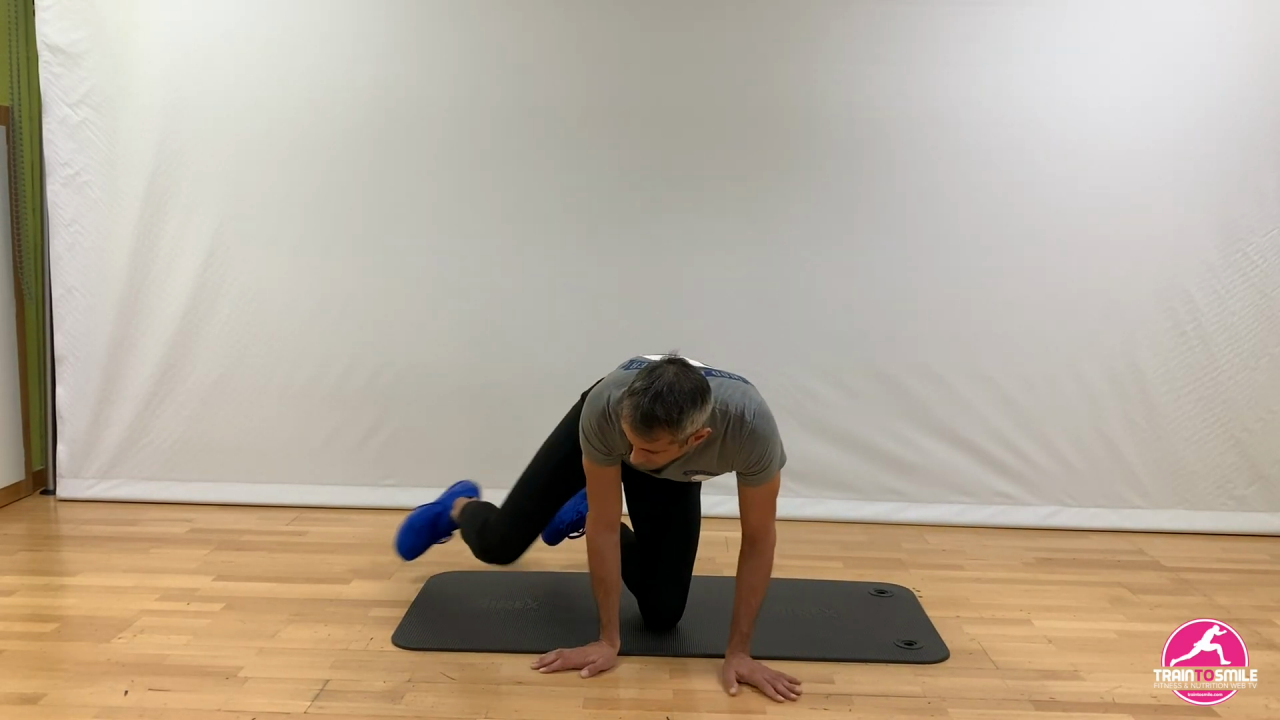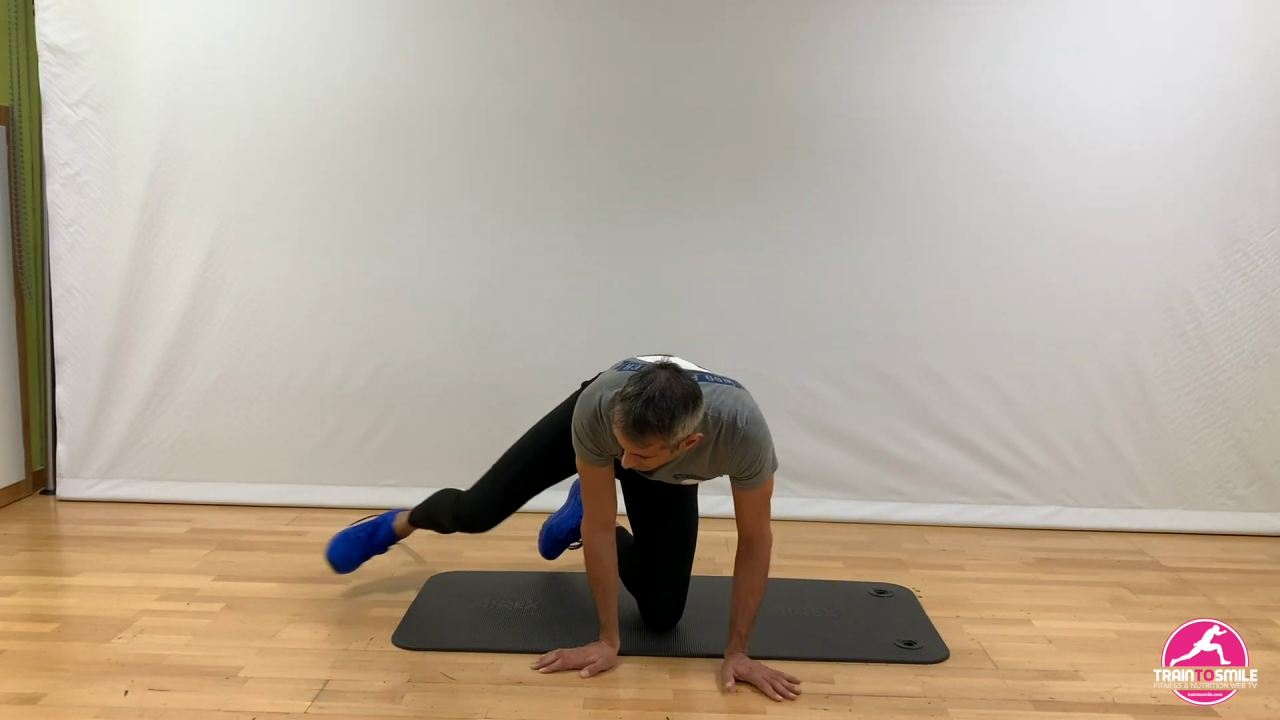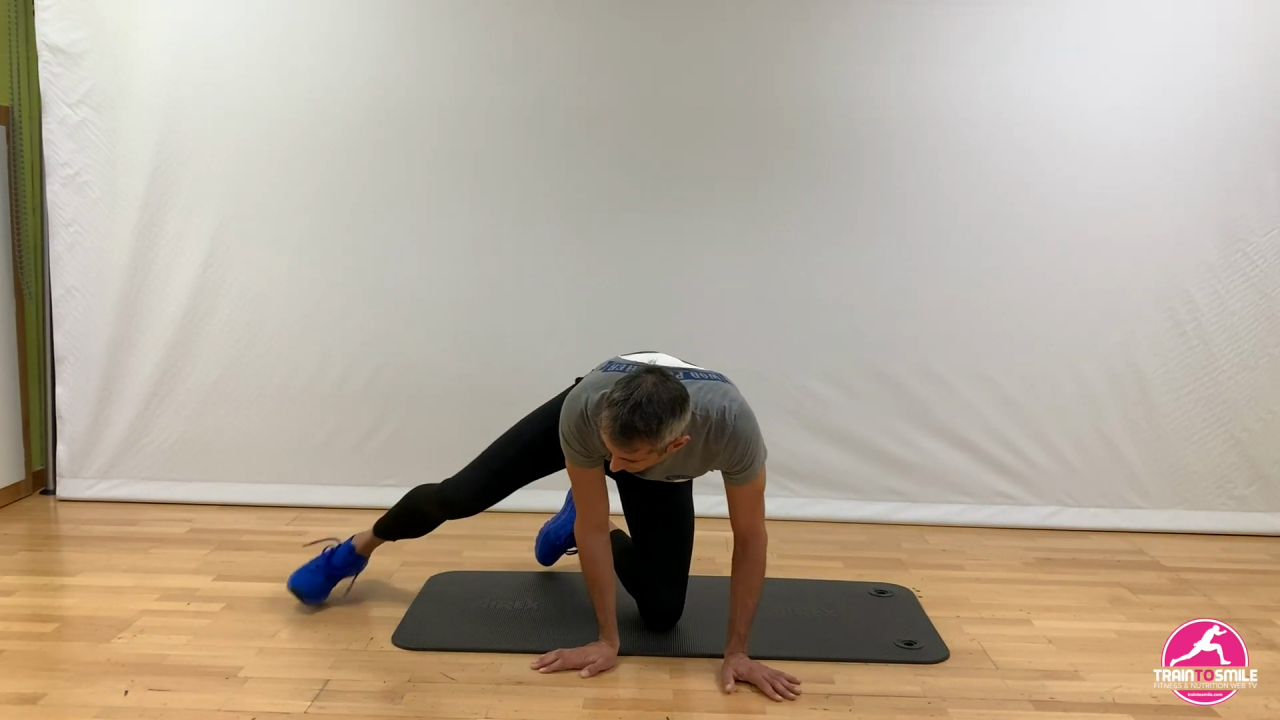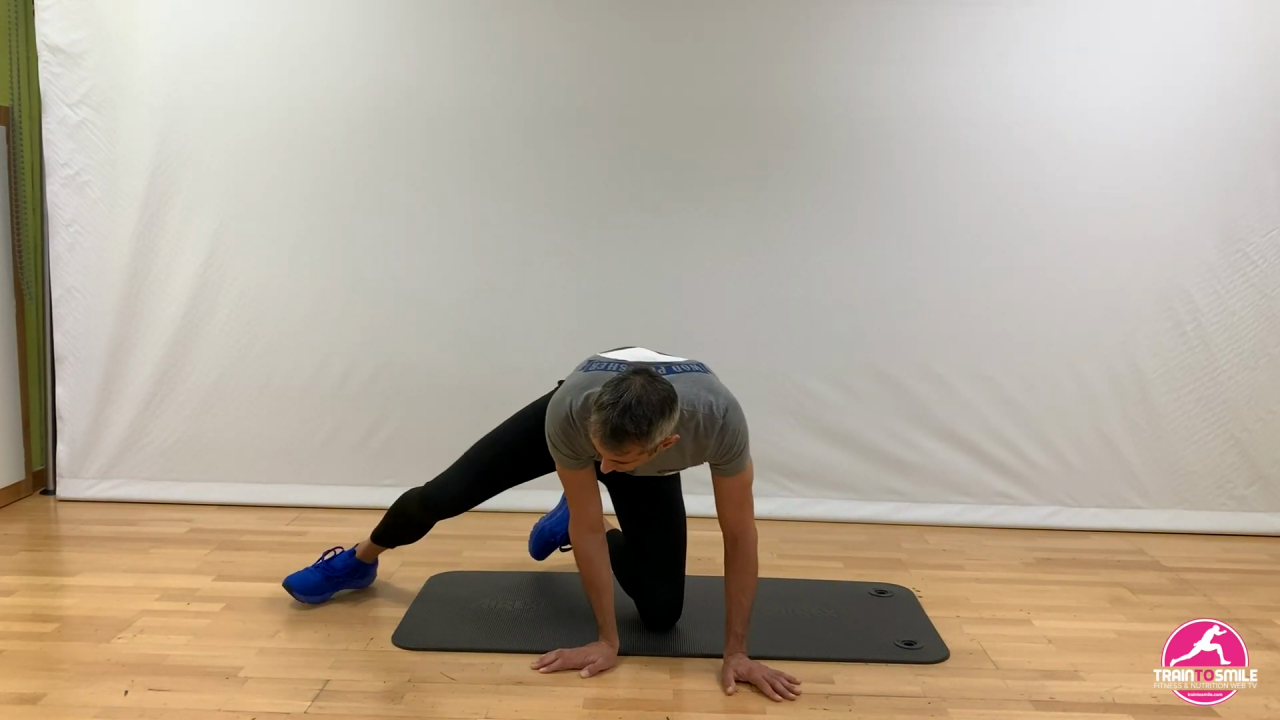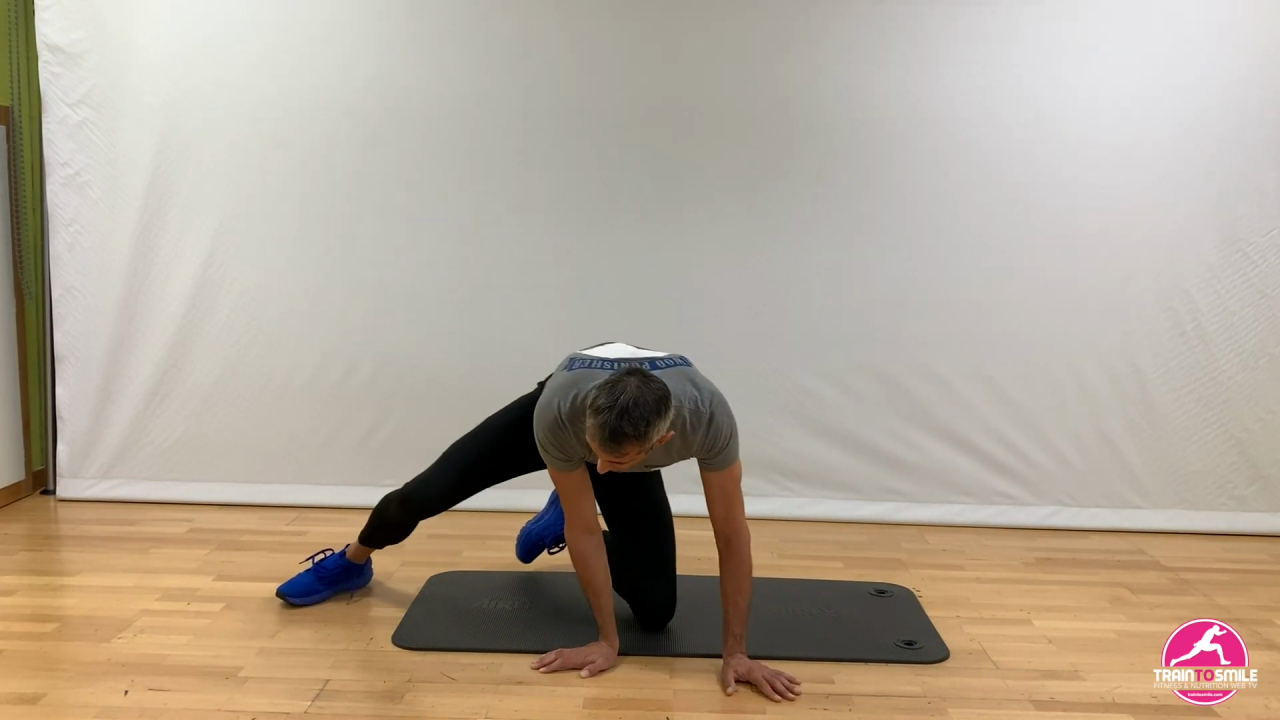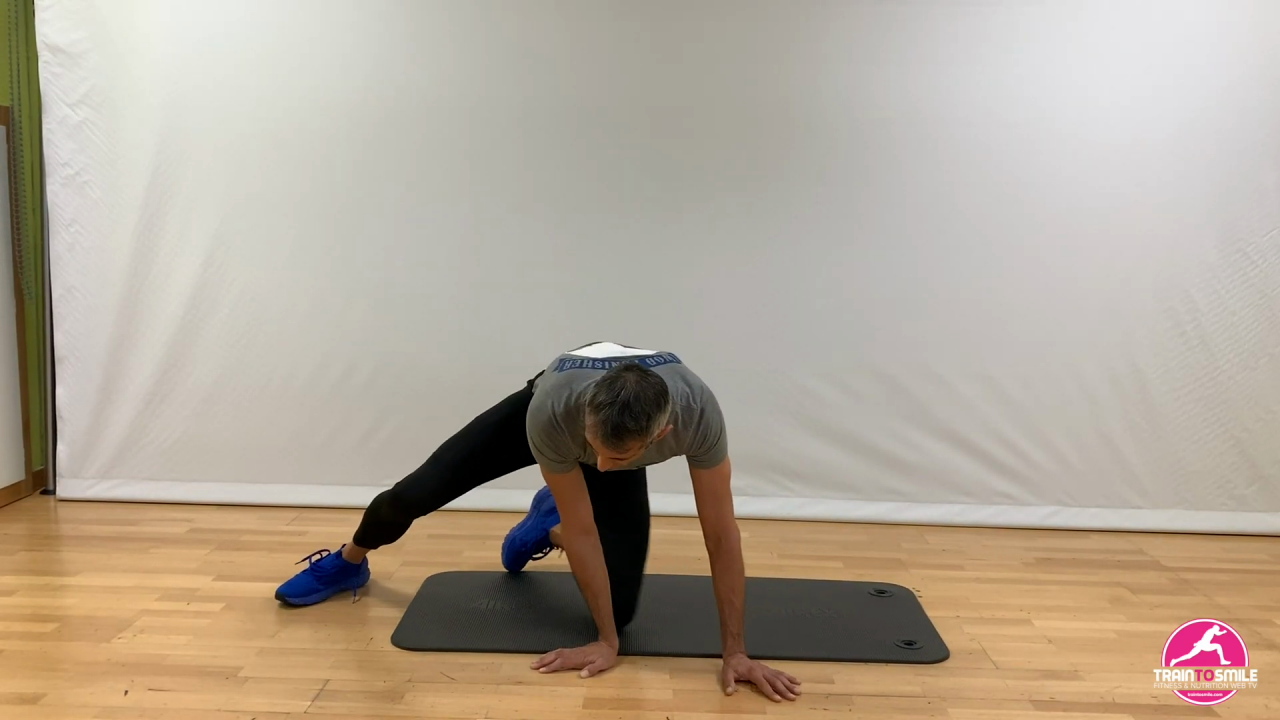
dt=0.1s
person 1, frame 1
left shoulder: (752, 429)
right shoulder: (607, 407)
left elbow: (758, 539)
right elbow: (603, 526)
left wrist: (738, 653)
right wrist: (607, 641)
right hip: (614, 424)
left knee: (662, 613)
right knee: (499, 543)
left ankle: (585, 512)
right ankle: (460, 508)
person 1, frame 2
left shoulder: (743, 432)
right shoulder: (598, 410)
left elbow: (755, 542)
right elbow: (598, 527)
left wrist: (737, 652)
right wrist: (608, 641)
left hip: (673, 476)
right hip: (604, 409)
left knee: (664, 612)
right knee: (479, 510)
left ankle: (583, 515)
right ankle: (394, 526)
person 1, frame 3
left shoulder: (732, 427)
right shoulder: (584, 410)
left elbow: (750, 540)
right elbow: (594, 527)
left wrist: (737, 652)
right wrist: (606, 641)
right hip: (601, 410)
left knee: (663, 612)
right knee: (456, 497)
left ankle: (577, 521)
right ankle: (358, 549)
person 1, frame 4
left shoulder: (719, 419)
right shoulder: (569, 412)
left elbow: (739, 537)
right elbow: (588, 529)
left wrist: (736, 652)
right wrist: (607, 640)
left hip: (652, 473)
right hip: (581, 414)
left knee: (663, 611)
right knee: (440, 497)
left ankle: (572, 524)
right ankle: (358, 561)
person 1, frame 5
left shoulder: (706, 414)
right shoulder: (558, 412)
left elbow: (731, 536)
right elbow: (584, 530)
left wrist: (736, 653)
right wrist: (607, 641)
left hip: (637, 471)
right hip: (565, 411)
left knee: (657, 610)
right knee: (421, 496)
left ankle: (561, 521)
right ankle: (350, 562)
person 1, frame 6
left shoulder: (696, 413)
right shoulder: (550, 411)
left elbow: (721, 535)
right elbow: (582, 531)
left wrist: (734, 652)
right wrist: (605, 642)
right hip: (536, 409)
left knee: (621, 609)
right knee: (413, 496)
left ankle: (552, 527)
right ankle: (347, 564)
